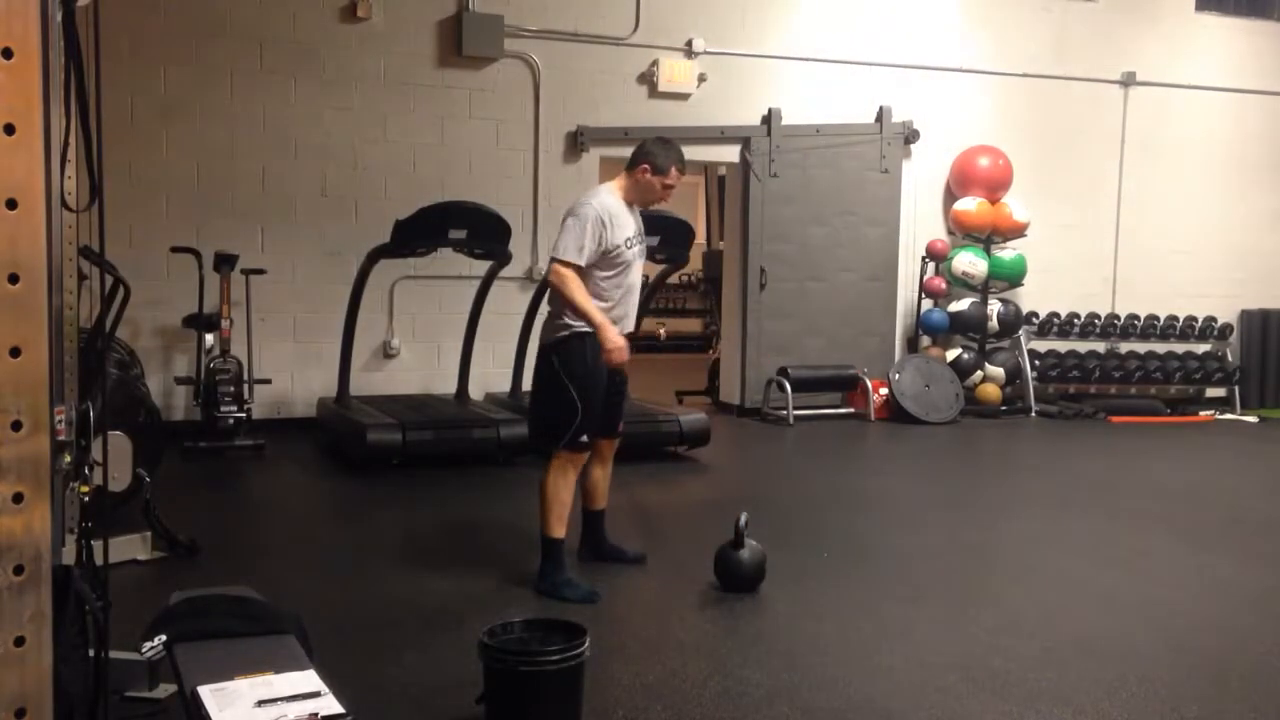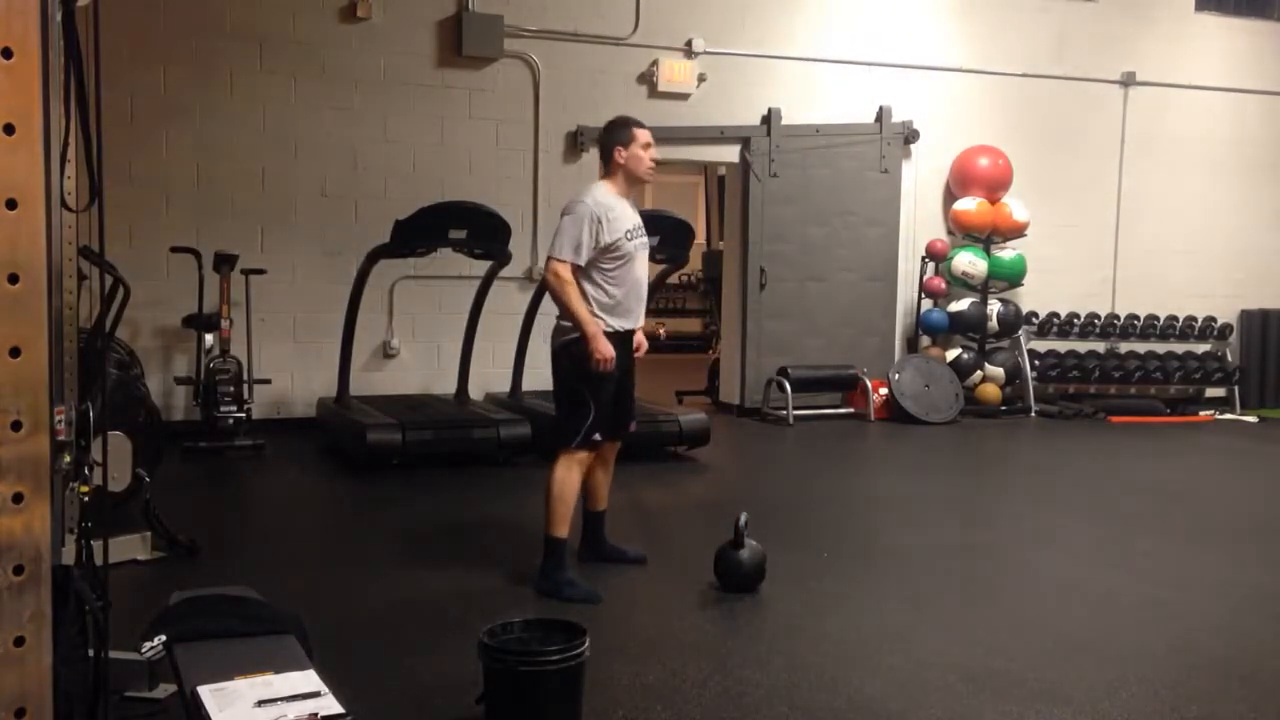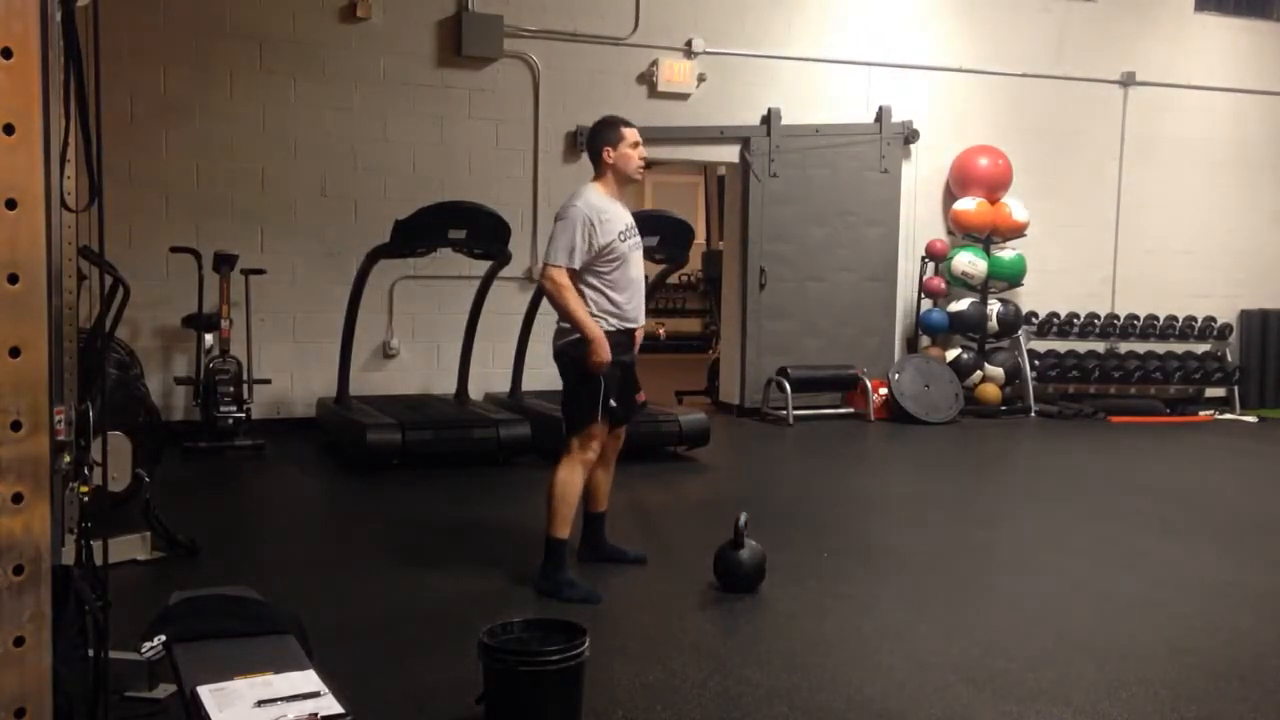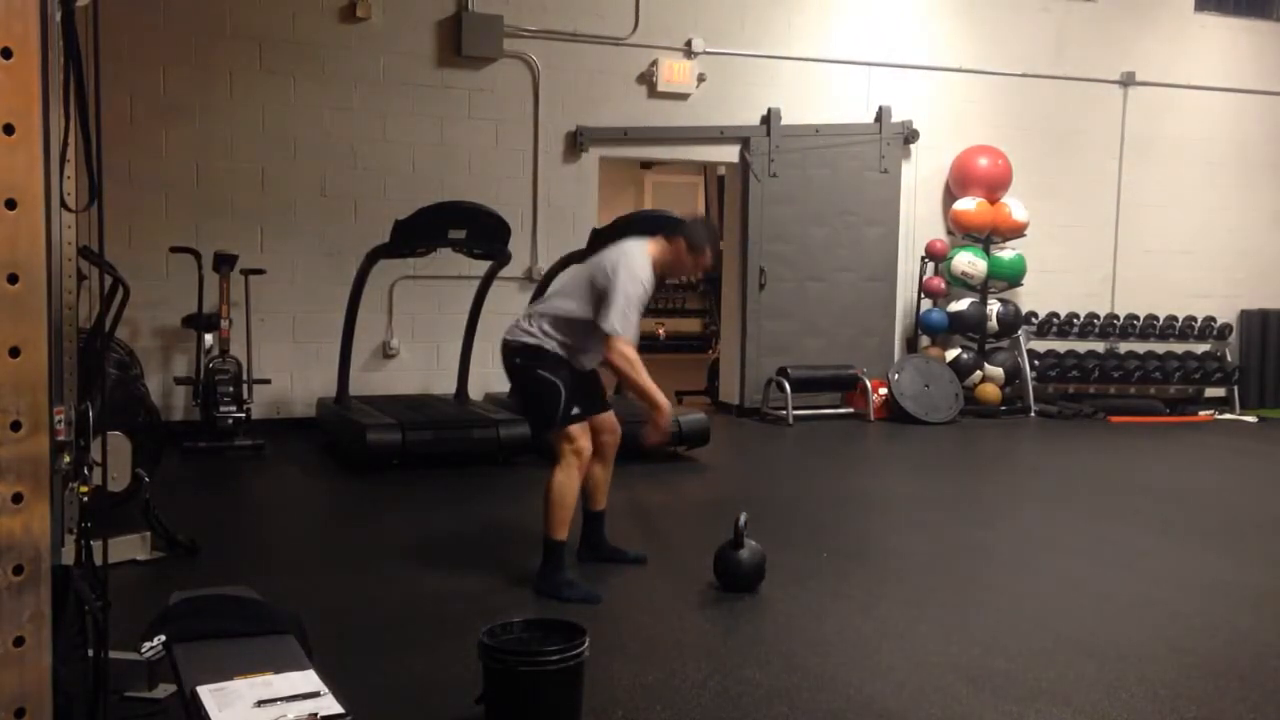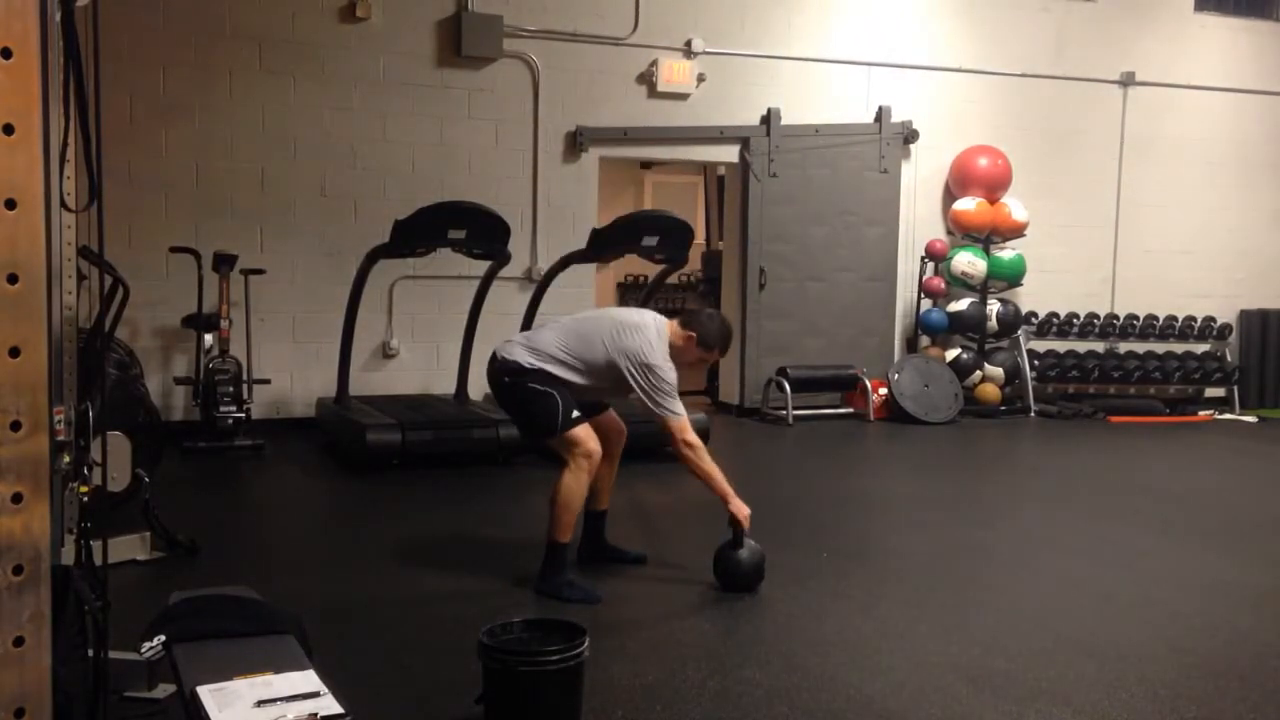
dt=0.5s
person 1, frame 1
left shoulder: (630, 212)
right shoulder: (595, 209)
right elbow: (560, 273)
left wrist: (619, 335)
right wrist: (603, 329)
left hip: (606, 345)
right hip: (578, 344)
left knee: (604, 444)
right knee: (572, 452)
left ankle: (594, 540)
right ankle: (551, 569)
person 1, frame 2
left shoulder: (626, 208)
right shoulder: (591, 207)
right elbow: (557, 274)
left wrist: (635, 327)
right wrist: (593, 335)
left hip: (617, 342)
right hip: (589, 346)
left knee: (609, 444)
right knee: (580, 450)
left ankle: (594, 540)
right ankle: (552, 568)
person 1, frame 3
left shoulder: (617, 207)
right shoulder: (583, 209)
right elbow: (554, 279)
left wrist: (634, 323)
right wrist: (593, 336)
left hip: (617, 343)
right hip: (591, 347)
left knee: (611, 441)
right knee: (585, 449)
left ankle: (594, 540)
right ankle: (553, 569)
person 1, frame 4
left shoulder: (641, 254)
right shoulder: (632, 270)
right elbow: (620, 353)
right wrist: (659, 403)
left hip: (567, 351)
right hip: (534, 349)
left knee: (608, 434)
right knee: (578, 448)
left ankle: (594, 540)
right ankle: (552, 571)
person 1, frame 5
left shoulder: (658, 331)
right shoulder: (653, 355)
right elbow: (685, 441)
right wrist: (730, 498)
left hip: (546, 371)
right hip: (518, 371)
left knee: (613, 435)
right knee: (587, 450)
left ankle: (593, 542)
right ankle: (553, 572)
